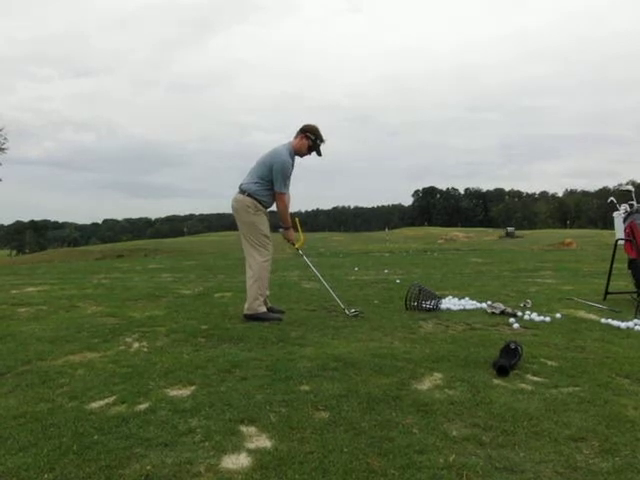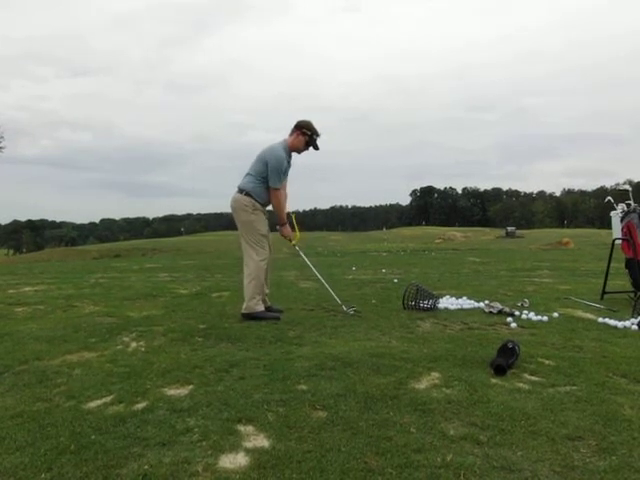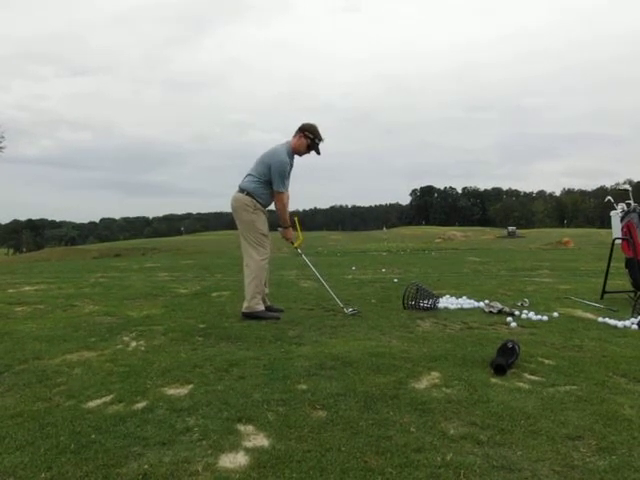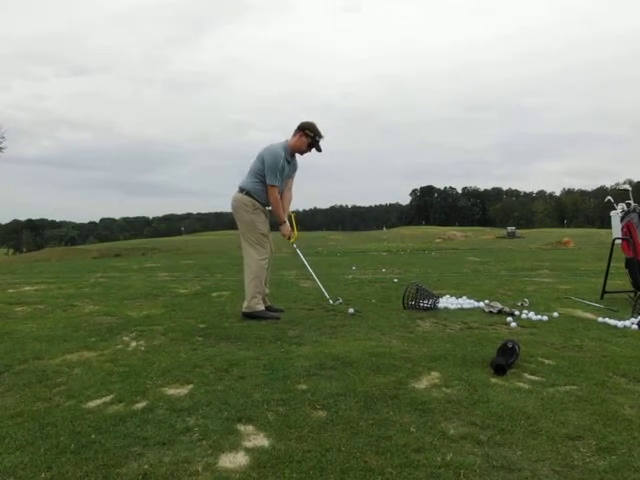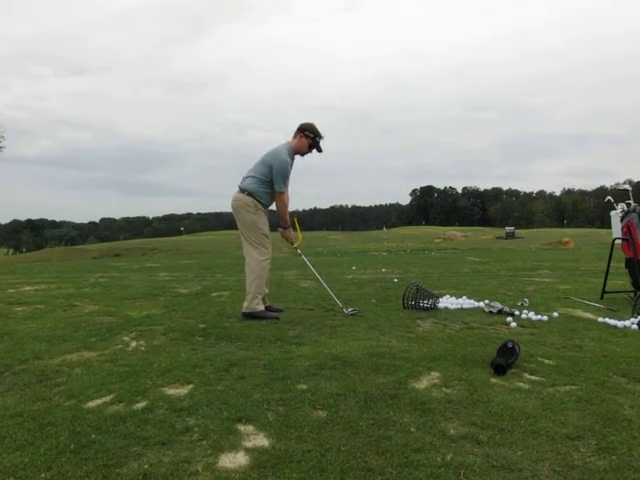
dt=1s
person 1, frame 1
left shoulder: (287, 157)
right shoulder: (282, 158)
left elbow: (284, 193)
right elbow: (280, 198)
left wrist: (287, 224)
right wrist: (287, 227)
left hip: (253, 205)
right hip: (249, 205)
left knee: (262, 254)
right knee: (260, 255)
left ankle: (261, 303)
right ankle: (254, 308)
person 1, frame 2
left shoulder: (286, 156)
right shoulder: (277, 155)
left elbow: (282, 191)
right elbow: (275, 194)
left wrist: (284, 220)
right wrist: (283, 224)
left hip: (253, 205)
right hip: (247, 204)
left knee: (264, 253)
right knee: (257, 255)
left ankle: (261, 302)
right ankle: (252, 307)
person 1, frame 3
left shoulder: (288, 157)
right shoulder: (280, 158)
left elbow: (284, 193)
right elbow: (279, 197)
left wrist: (286, 223)
right wrist: (286, 226)
left hip: (253, 204)
right hip: (248, 204)
left knee: (262, 253)
right knee: (257, 254)
left ankle: (260, 301)
right ankle: (252, 307)
person 1, frame 4
left shoulder: (292, 161)
right shoulder: (275, 153)
left elbow: (286, 192)
right elbow: (272, 192)
left wrist: (286, 219)
right wrist: (282, 223)
left hip: (255, 205)
right hip: (248, 203)
left knee: (265, 253)
right knee: (258, 254)
left ankle: (261, 301)
right ankle: (252, 306)
person 1, frame 5
left shoulder: (286, 155)
right shoulder: (282, 158)
left elbow: (283, 194)
right elbow: (280, 197)
left wrist: (285, 224)
right wrist: (286, 227)
left hip: (251, 203)
right hip: (249, 204)
left knee: (261, 253)
right knee: (259, 254)
left ankle: (260, 302)
right ankle: (252, 306)
